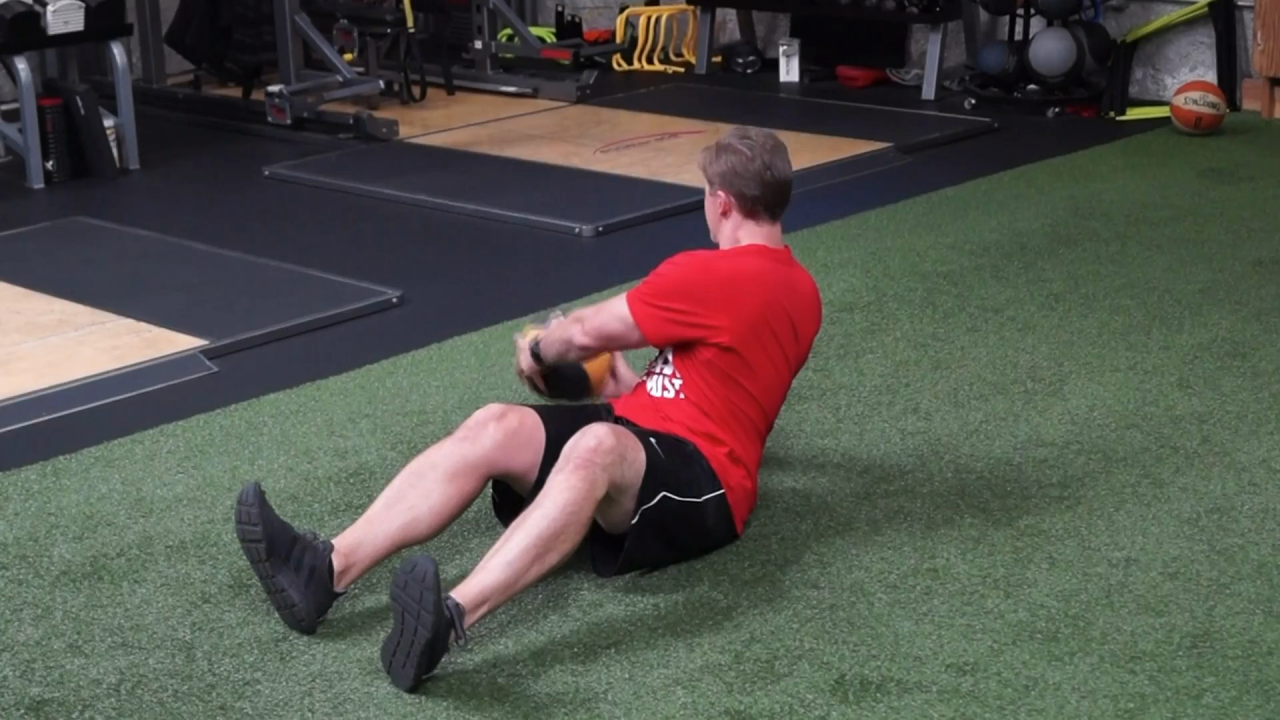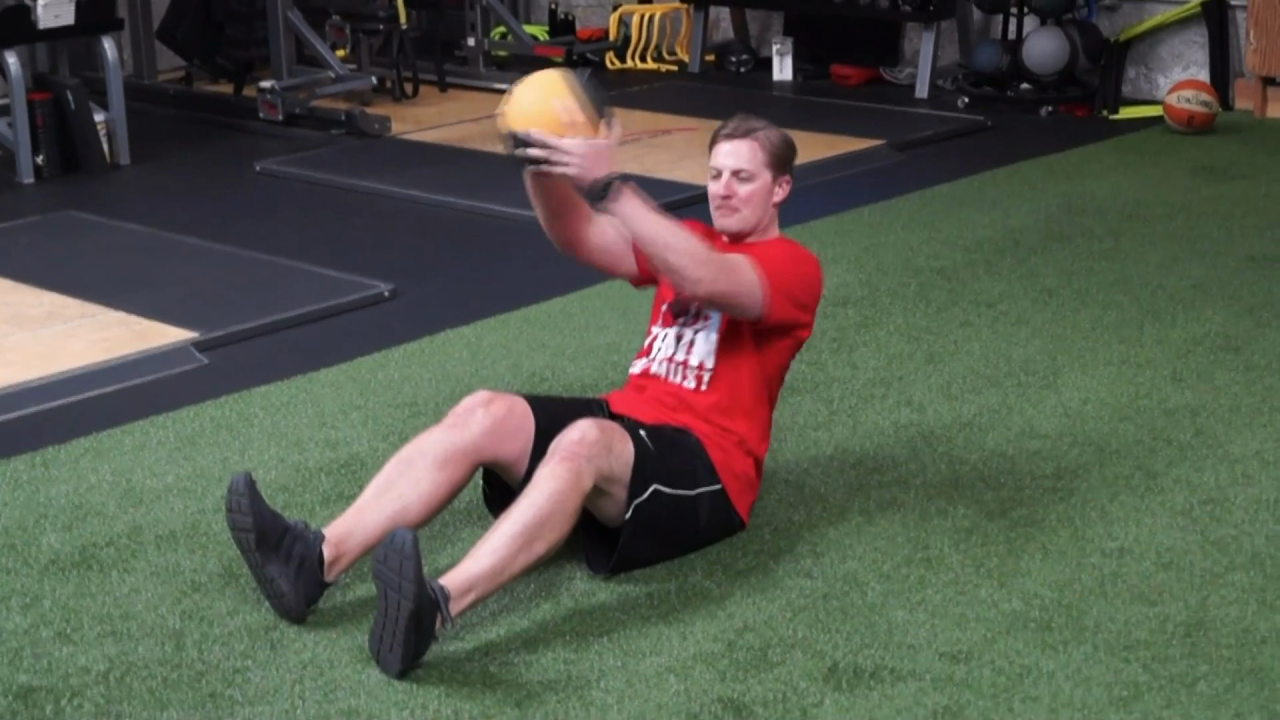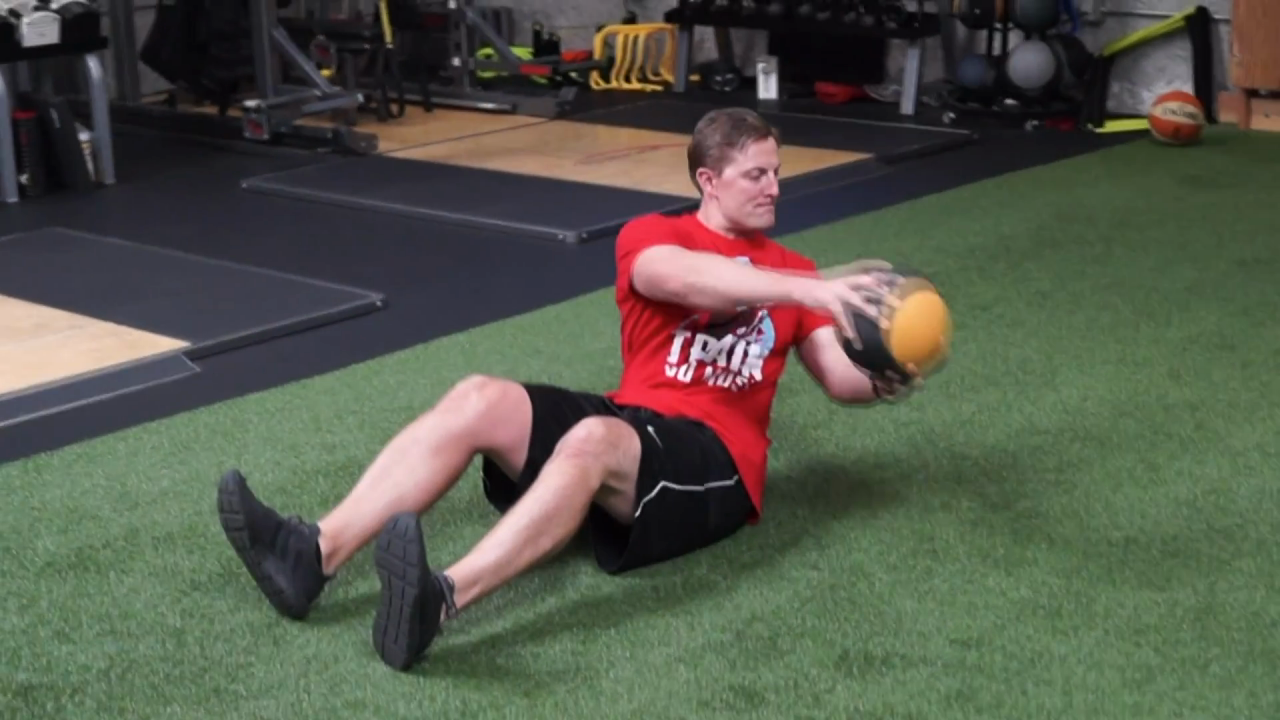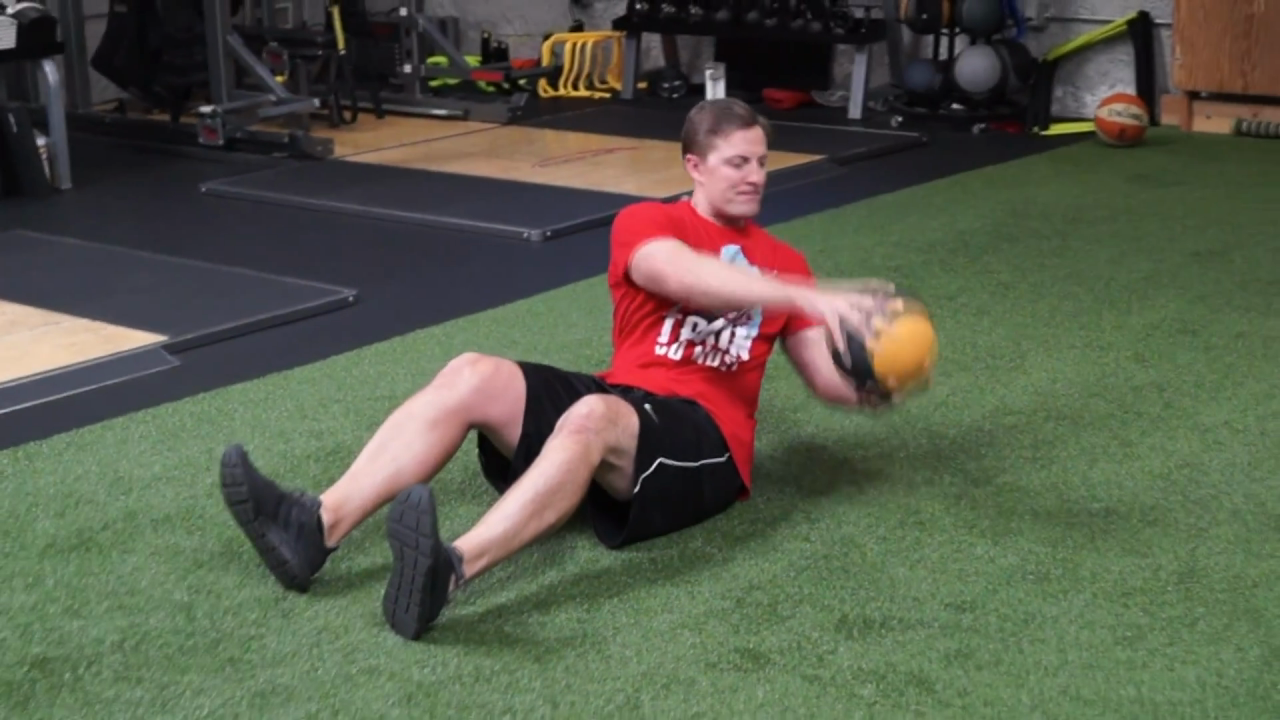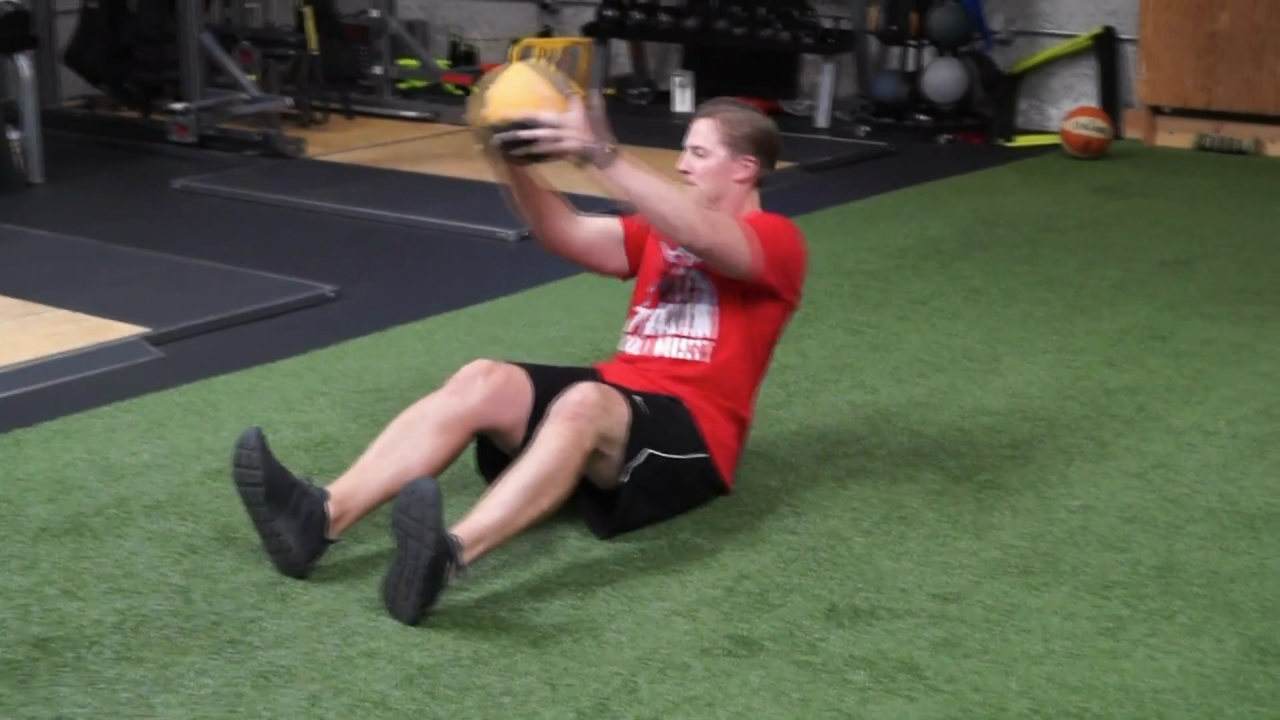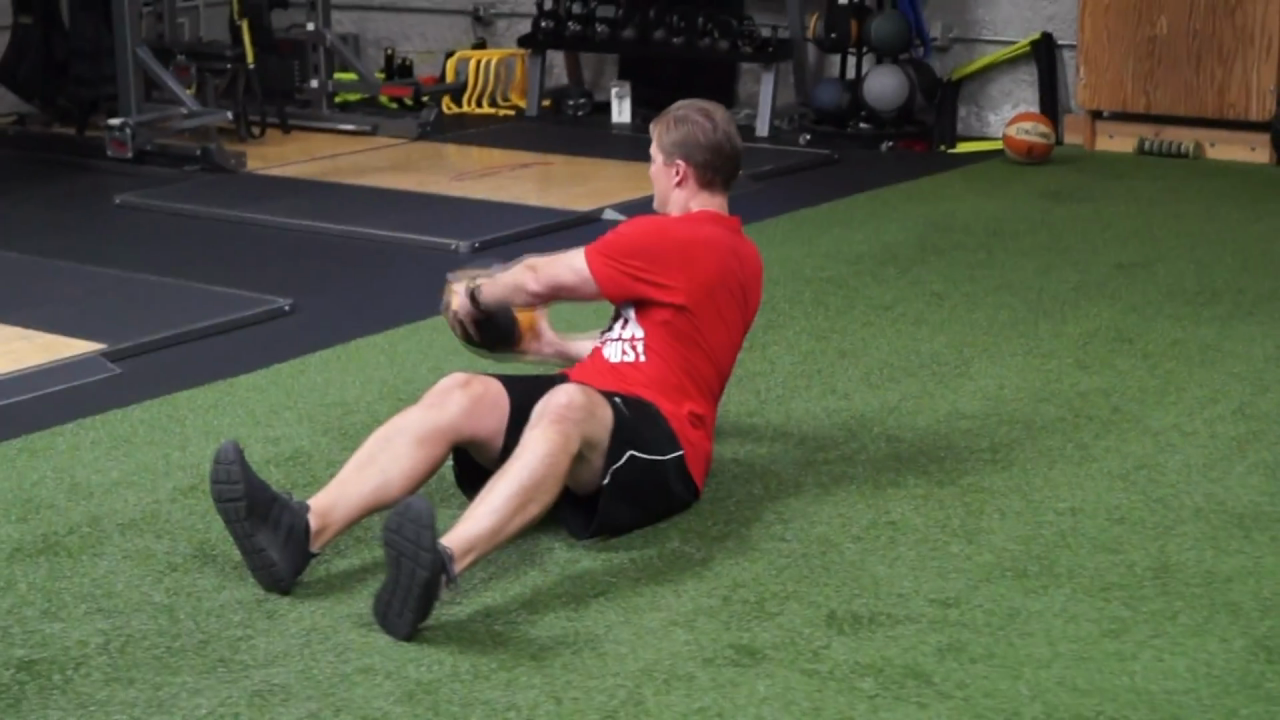
dt=0.7s
person 1, frame 1
left shoulder: (715, 274)
right shoulder: (798, 290)
left elbow: (584, 334)
left wrist: (539, 346)
right wrist: (619, 374)
left hip: (701, 479)
left knee: (596, 446)
right knee: (496, 425)
left ankle: (450, 619)
right ankle: (328, 567)
person 1, frame 2
left shoulder: (793, 268)
right shoulder: (700, 241)
left elbow: (702, 279)
right elbow: (577, 237)
left wrist: (610, 185)
right wrist: (541, 167)
left hip: (704, 468)
right hip: (630, 420)
left knee: (584, 443)
right knee: (483, 414)
left ankle: (436, 608)
right ankle: (320, 558)
person 1, frame 3
left shoulder: (793, 272)
right shoulder: (651, 237)
left elbow: (844, 380)
right elbow: (691, 283)
right wrist: (812, 291)
left hip: (715, 458)
right hip: (626, 420)
left knee: (592, 442)
right knee: (479, 398)
left ankle: (441, 600)
right ankle: (315, 554)
person 1, frame 4
left shoulder: (783, 263)
right shoulder: (646, 223)
left elbow: (824, 377)
right elbow: (684, 278)
left wrist: (864, 380)
right wrist: (811, 298)
left hip: (704, 437)
right hip: (620, 397)
left knee: (592, 417)
right knee: (472, 376)
left ankle: (450, 572)
right ankle: (319, 526)
person 1, frame 5
left shoulder: (775, 242)
right shoulder: (664, 232)
left elbow: (695, 232)
right elbow: (570, 236)
left wrist: (604, 157)
right wrist: (515, 166)
left hip: (690, 433)
right hip: (617, 392)
left knee: (584, 404)
right knee: (482, 380)
left ankle: (449, 555)
right ankle: (323, 514)
person 1, frame 6
left shoulder: (676, 239)
right shoulder: (726, 250)
left elbow: (542, 278)
left wrist: (475, 295)
right wrist: (555, 346)
left hip: (658, 442)
left knee: (566, 403)
right knee: (458, 393)
left ankle: (442, 564)
right ankle: (304, 529)
